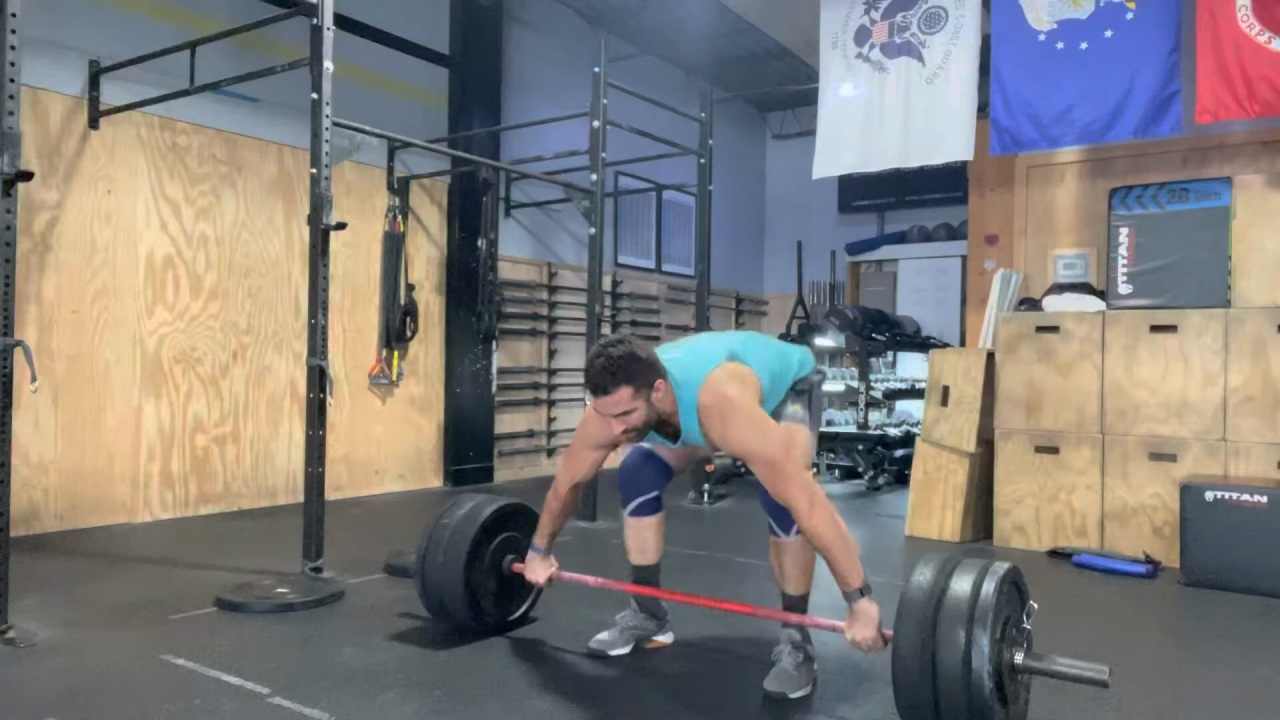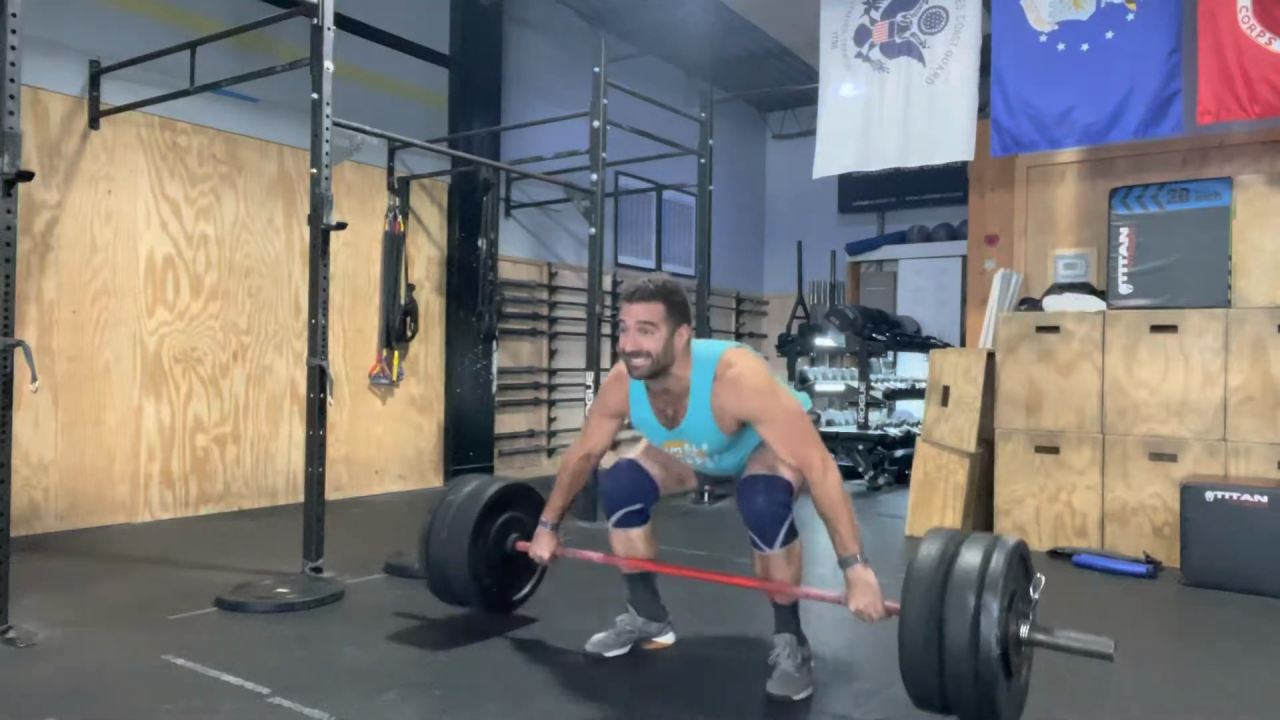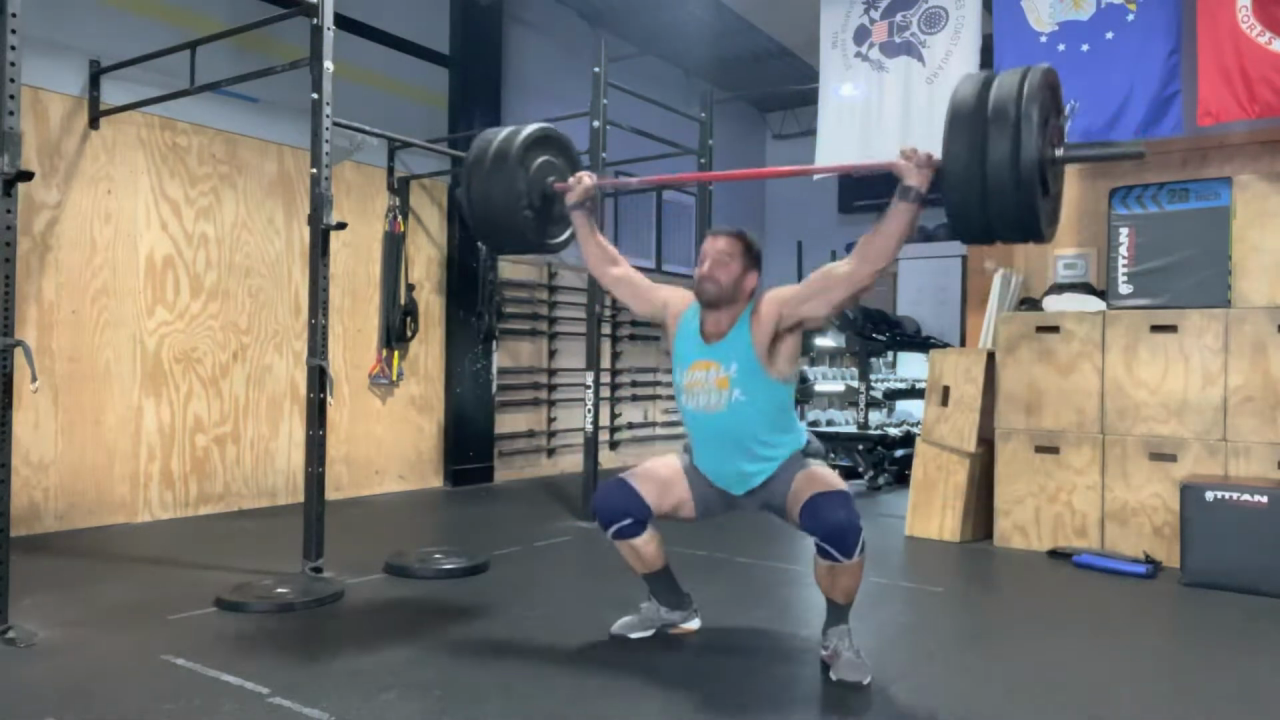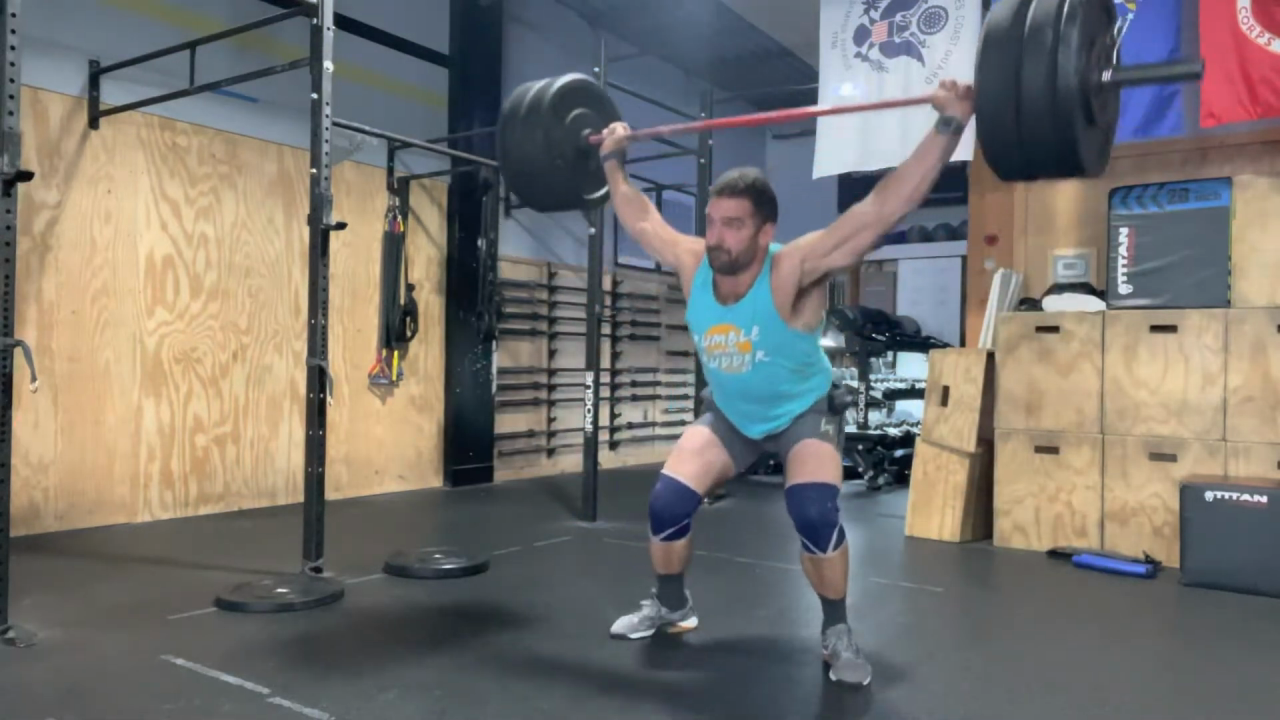
dt=1s
person 1, frame 1
left shoulder: (721, 403)
right shoulder: (612, 406)
left elbow: (807, 502)
right elbow: (569, 480)
left wrist: (860, 602)
right wrist: (540, 550)
left hip: (787, 384)
left knee: (782, 497)
right knee: (638, 477)
left ankle: (795, 640)
right ankle: (647, 615)
person 1, frame 2
left shoulder: (735, 378)
right shoulder: (621, 384)
left elbow: (818, 467)
right elbow: (583, 453)
left wrist: (856, 569)
right wrist: (547, 525)
left hip: (771, 440)
right hip: (698, 453)
left knee: (763, 505)
right knee: (619, 487)
left ankle: (789, 643)
right ankle: (647, 617)
person 1, frame 3
left shoulder: (772, 317)
right shoulder: (679, 311)
left elbow: (862, 266)
right elbow: (615, 273)
left wrist: (911, 189)
right wrist: (580, 208)
left hip: (782, 468)
right hip: (707, 467)
left knee: (837, 522)
right knee: (613, 503)
left ankle: (837, 632)
right ankle: (672, 605)
person 1, frame 4
left shoulder: (792, 273)
right shoulder: (692, 265)
left elbow: (883, 209)
right elbow: (641, 218)
left wrist: (950, 124)
right wrist: (612, 161)
left hip: (802, 412)
right hip: (728, 415)
left knee: (813, 511)
right knee: (667, 503)
left ankle: (836, 632)
right ankle: (670, 604)
